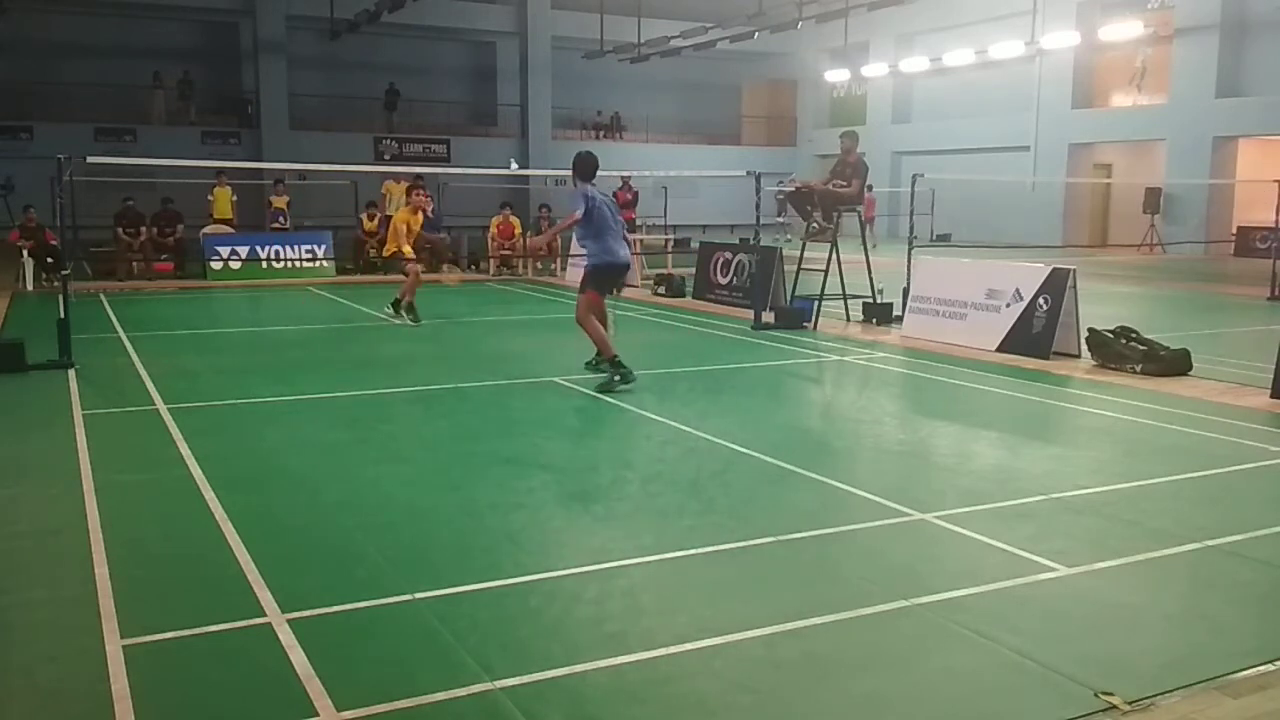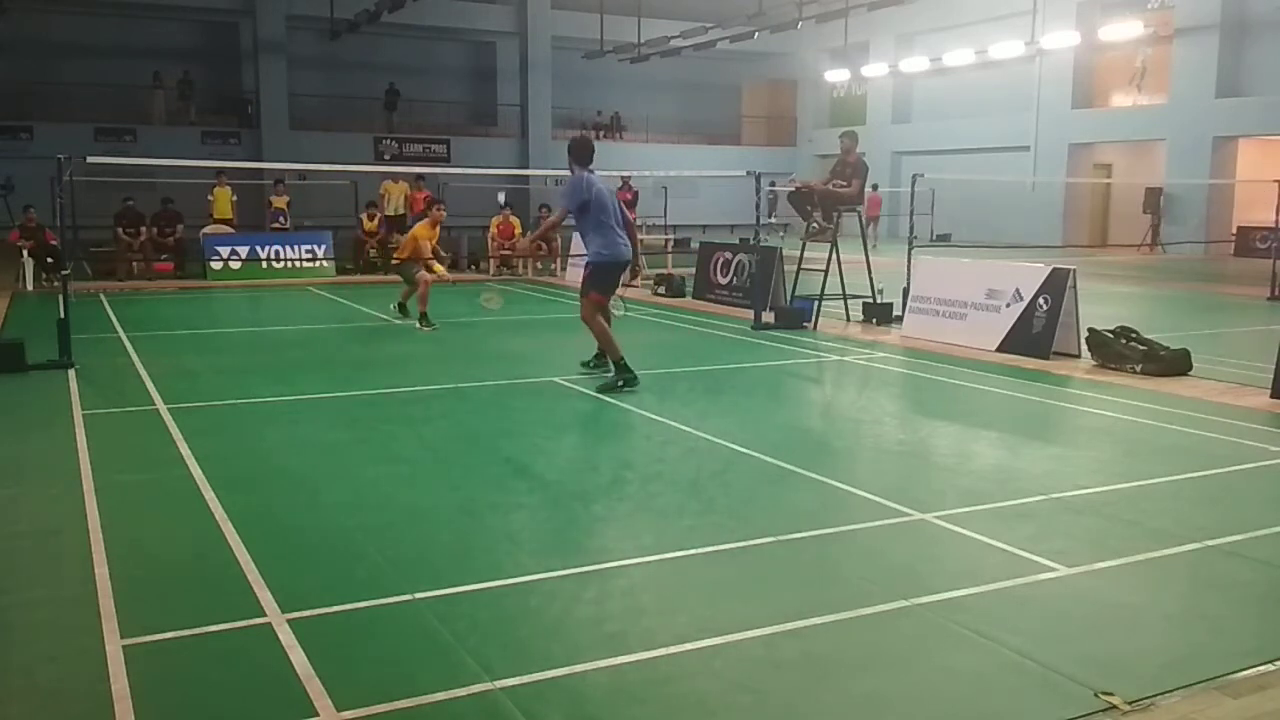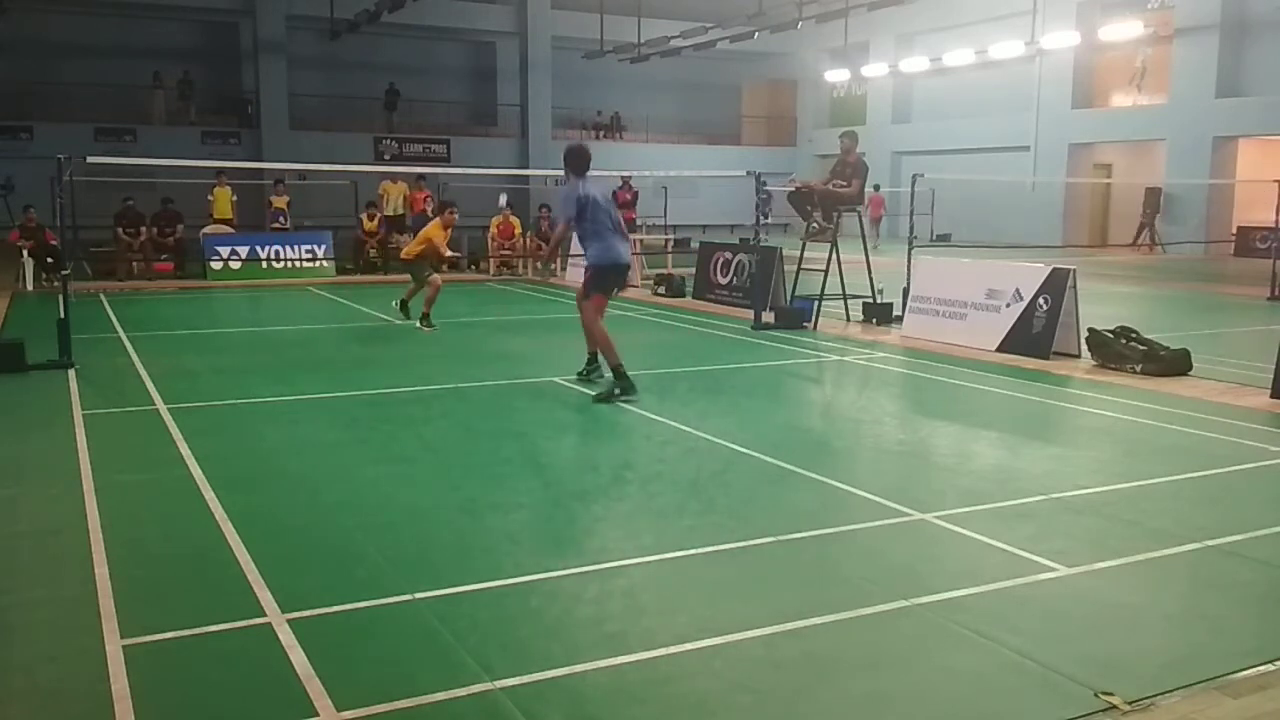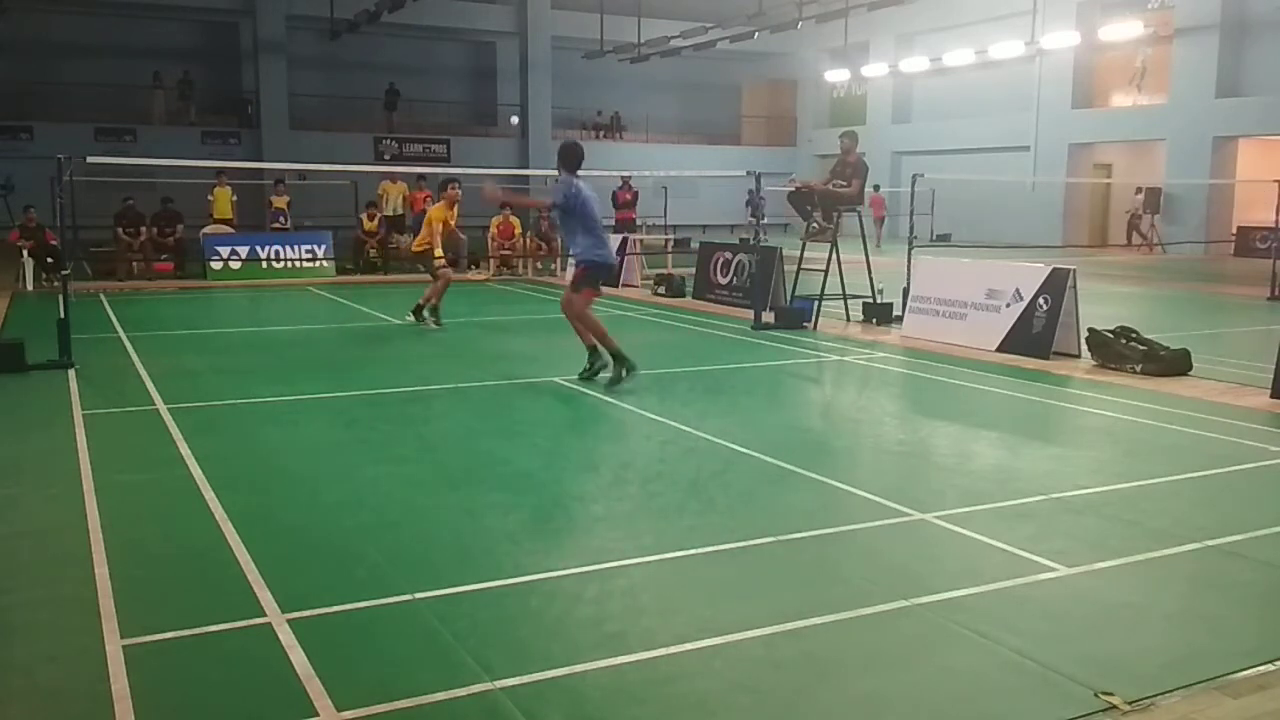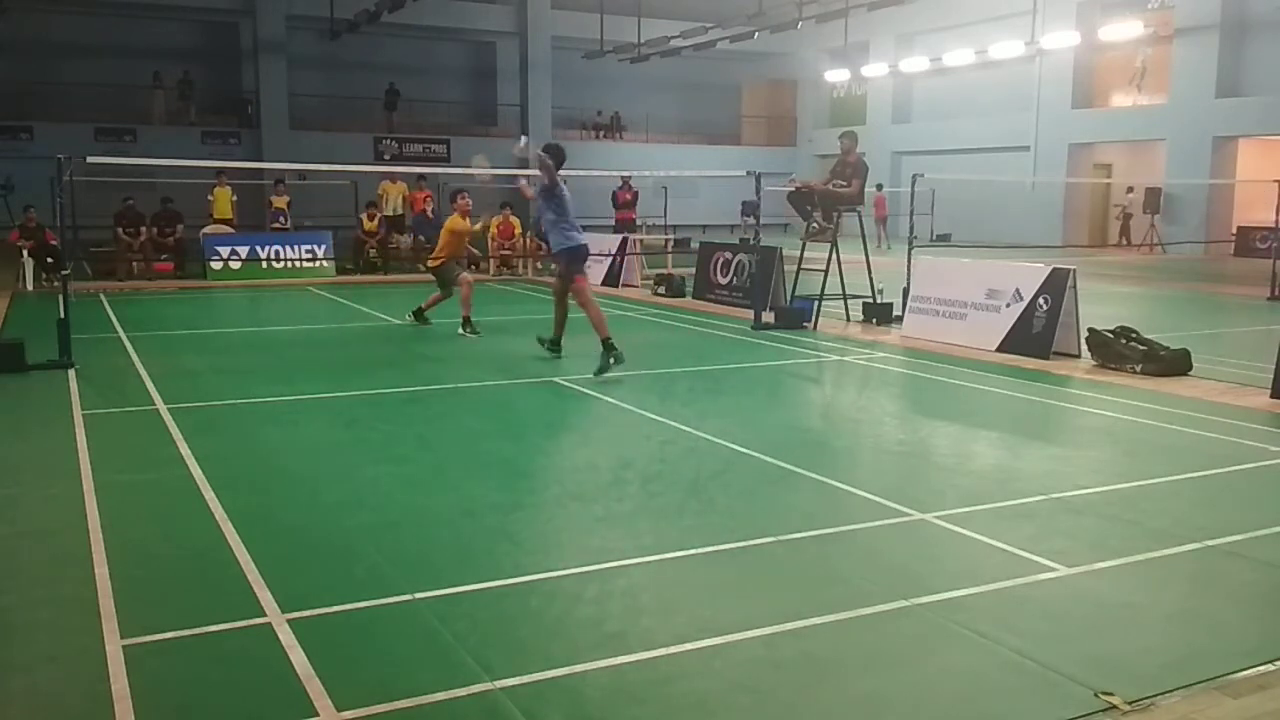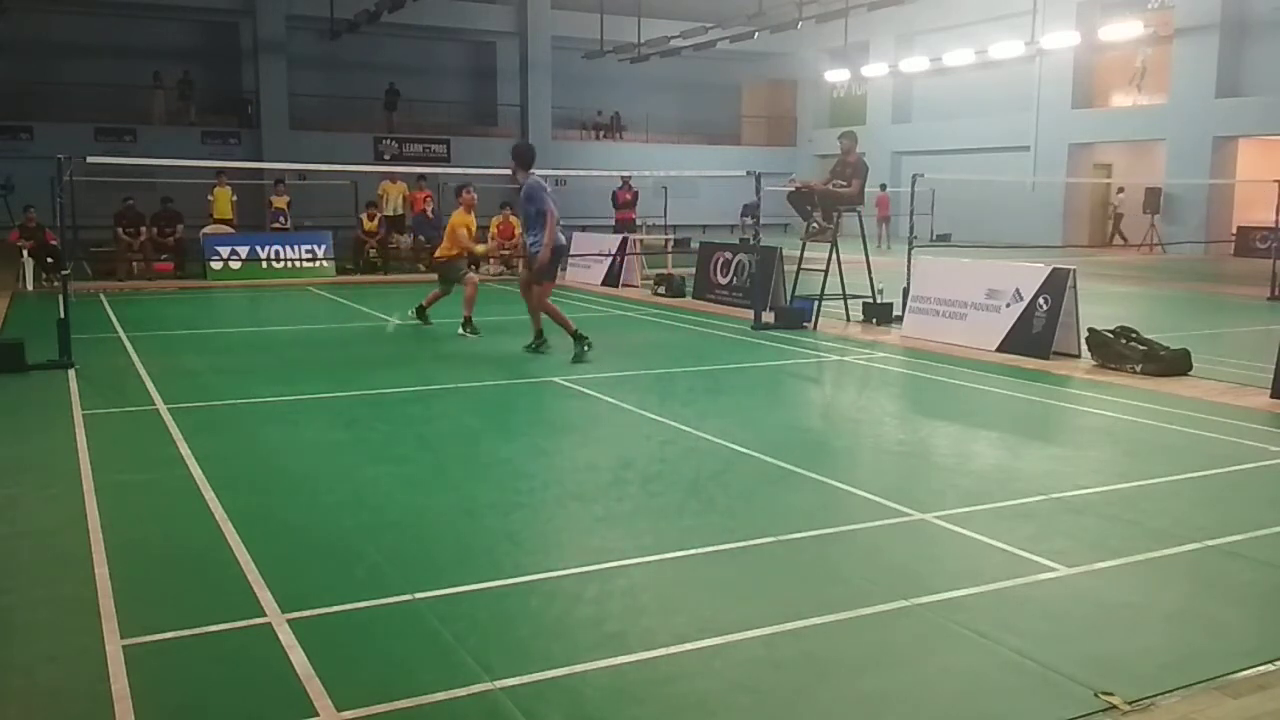
dt=0.3s
person 1, frame 1
left shoulder: (582, 192)
right shoulder: (605, 197)
left elbow: (576, 217)
right elbow: (624, 235)
left wrist: (547, 235)
left hip: (603, 260)
right hip: (621, 259)
left knee: (584, 315)
right knee: (596, 302)
left ankle: (619, 368)
right ankle: (603, 355)
person 1, frame 2
left shoulder: (577, 182)
right shoulder: (602, 184)
left elbow: (559, 218)
right elbow: (629, 222)
left wrist: (531, 240)
right wrist: (635, 259)
left hip: (603, 256)
right hip: (620, 253)
left knee: (589, 314)
right knee: (599, 305)
left ankle: (624, 371)
right ankle: (602, 356)
person 1, frame 3
left shoulder: (571, 191)
right shoulder: (597, 191)
left elbow: (562, 231)
right elbow: (620, 229)
left wrist: (545, 259)
left hip: (603, 260)
right hip: (618, 259)
left knee: (590, 318)
right knee: (583, 300)
left ankle: (622, 380)
right ankle: (593, 363)
person 1, frame 4
left shoulder: (567, 184)
right shoulder: (581, 187)
left elbow: (543, 204)
left wrist: (503, 197)
left hip: (593, 258)
right hip: (596, 257)
left knee: (578, 309)
right knee: (567, 306)
left ankle: (620, 359)
right ankle: (595, 356)
person 1, frame 5
left shoulder: (551, 183)
right shoulder: (548, 187)
left elbow: (551, 171)
right elbow: (535, 197)
left wrist: (541, 160)
right wrist: (523, 186)
left hip: (569, 247)
right hip: (565, 247)
left knee: (583, 297)
right knee: (559, 293)
left ankle: (610, 350)
right ankle: (555, 342)
person 1, frame 6
left shoulder: (533, 185)
right shoulder: (528, 185)
left elbow: (552, 214)
left wrist: (547, 248)
left hip: (549, 247)
right hip: (538, 247)
left knee: (540, 299)
right knee: (525, 285)
left ankle: (580, 338)
right ankle: (539, 337)
